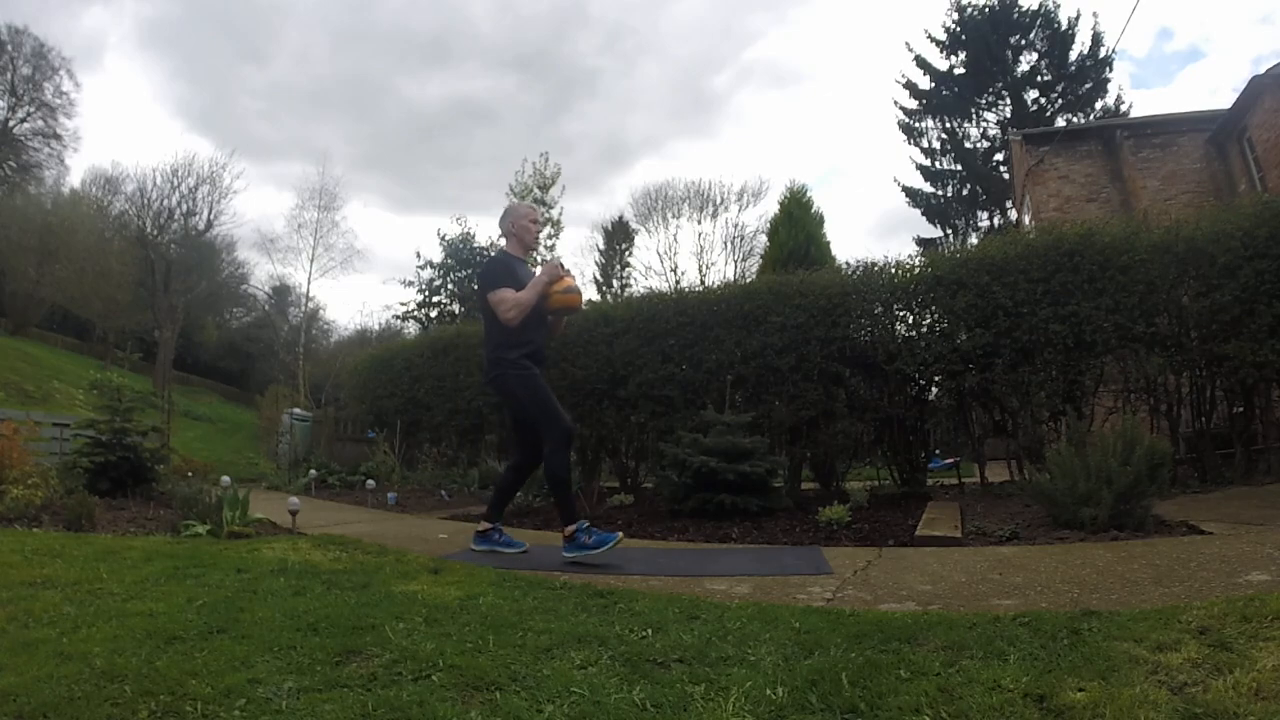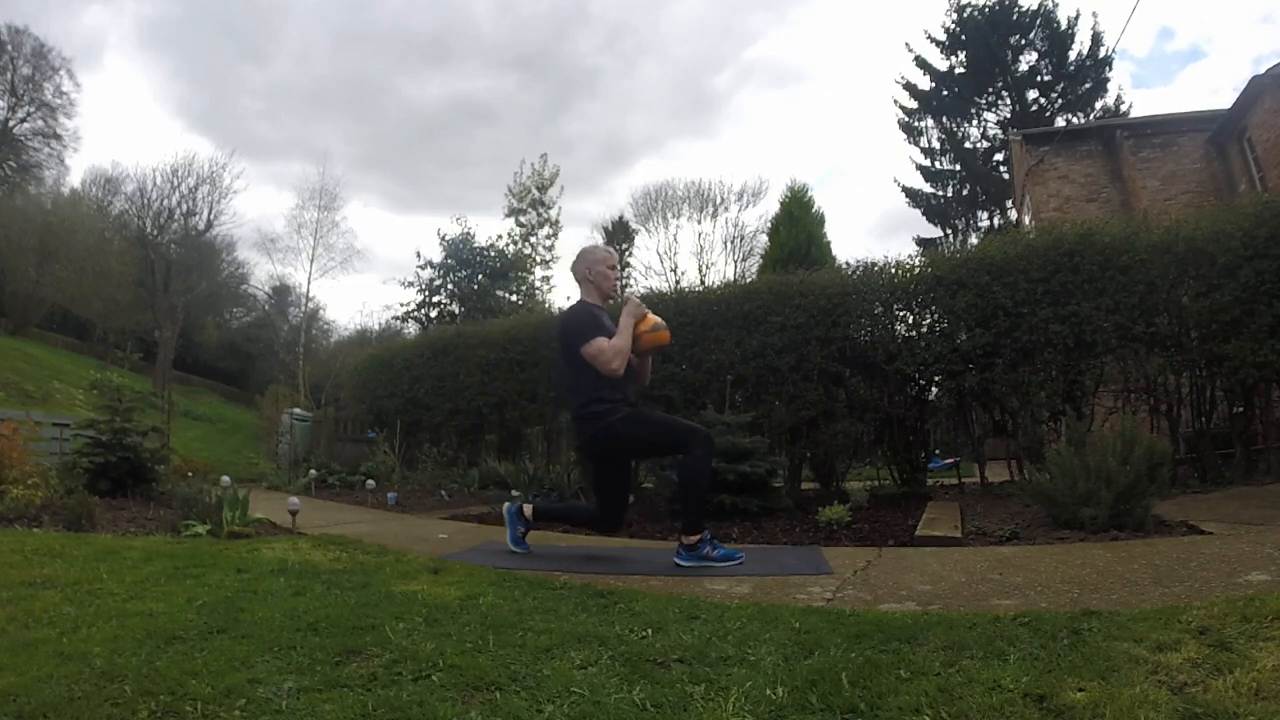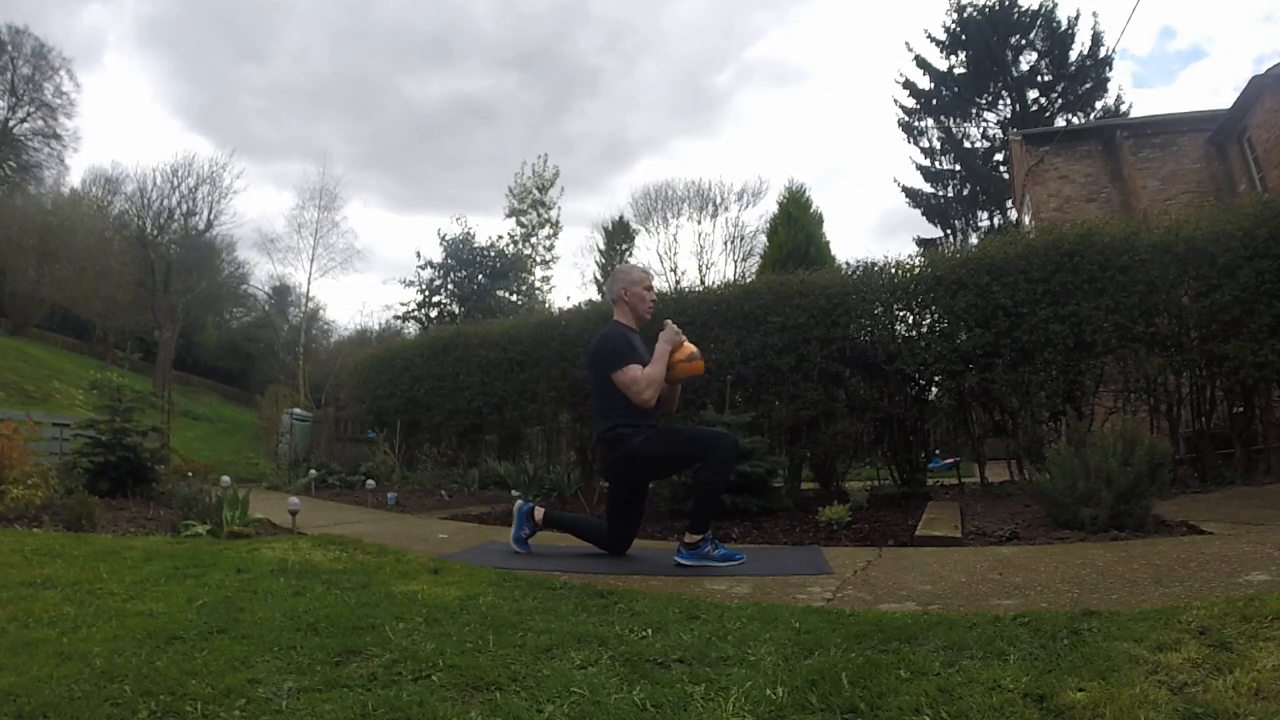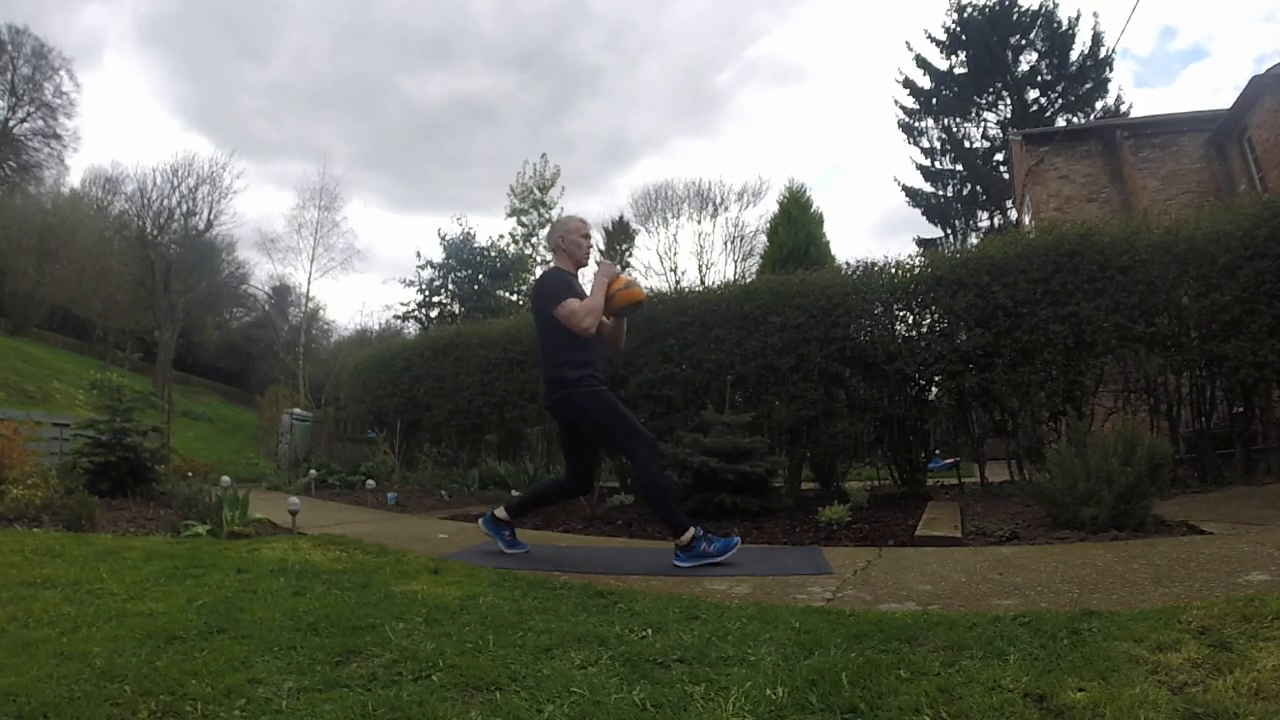
dt=0.5s
person 1, frame 1
left shoulder: (527, 273)
right shoulder: (496, 267)
left elbow: (548, 331)
right elbow: (510, 314)
right wrist: (543, 280)
left hip: (528, 371)
right hip: (512, 369)
left knee: (529, 453)
right knee: (560, 433)
left ankle: (487, 528)
right ankle: (572, 531)
person 1, frame 2
left shoulder: (603, 319)
right shoulder: (578, 318)
left elbow: (639, 379)
right elbow: (613, 365)
right wrist: (628, 319)
left hip: (608, 423)
right hip: (606, 421)
left knee: (609, 519)
right knee: (698, 441)
left ankle: (524, 514)
right ankle: (693, 543)
person 1, frame 3
left shoulder: (631, 341)
right shoulder: (613, 340)
left elbow: (666, 406)
right elbow: (644, 395)
right wrist: (664, 346)
left hip: (632, 449)
right hip: (628, 446)
left knee: (616, 541)
right knee: (722, 446)
left ankle: (533, 515)
right ankle: (695, 543)
person 1, frame 4
left shoulder: (573, 287)
right shoulder: (551, 283)
left elbow: (614, 342)
right elbow: (587, 323)
right wrist: (602, 279)
left hip: (579, 391)
right hip: (574, 390)
left knee: (579, 481)
right knee: (642, 448)
left ankle: (501, 517)
right ankle: (688, 541)
